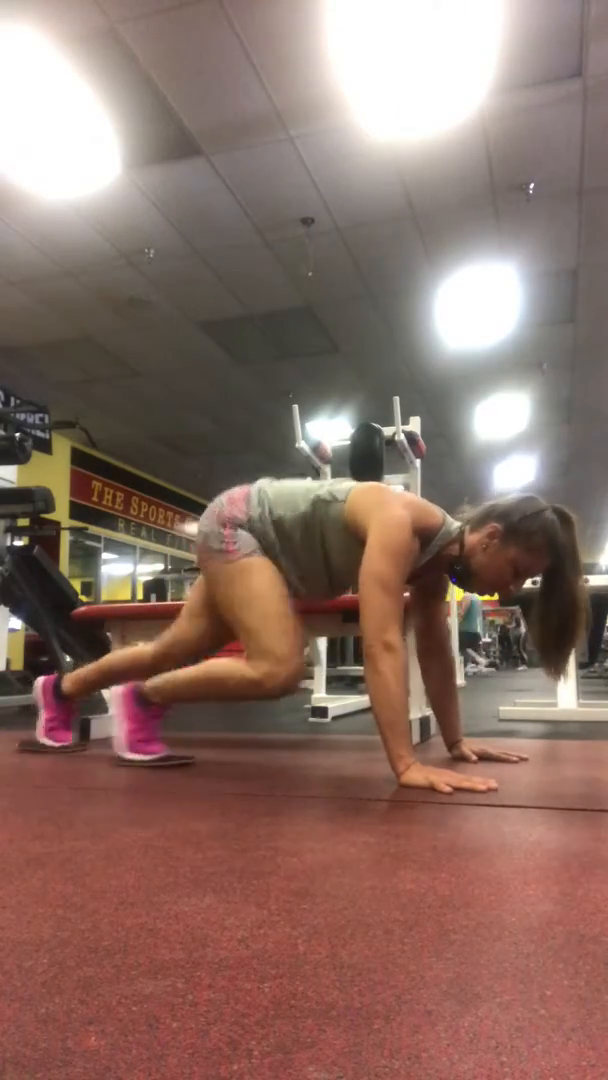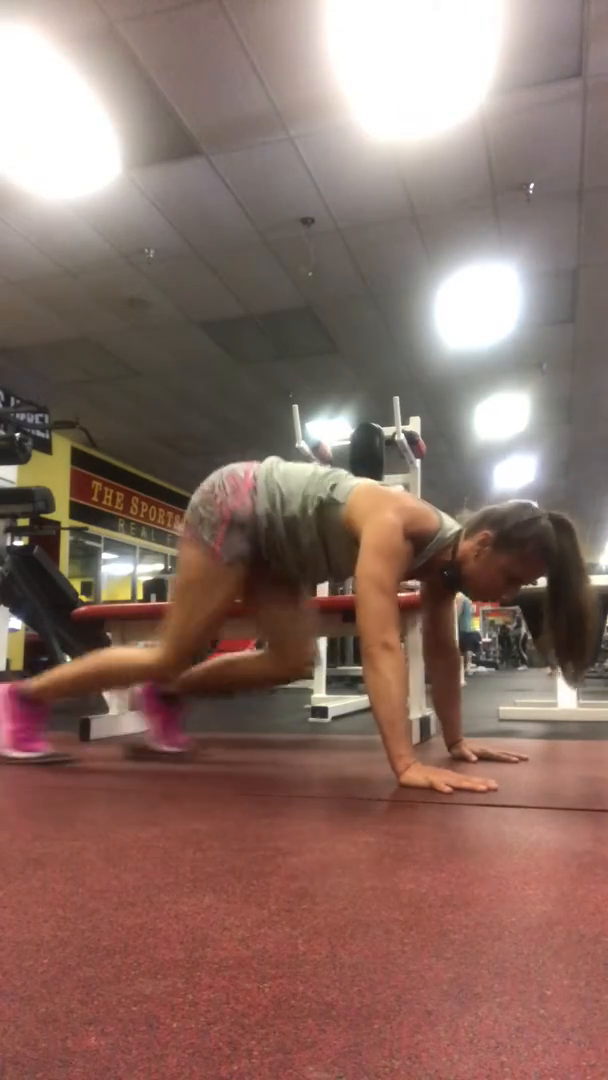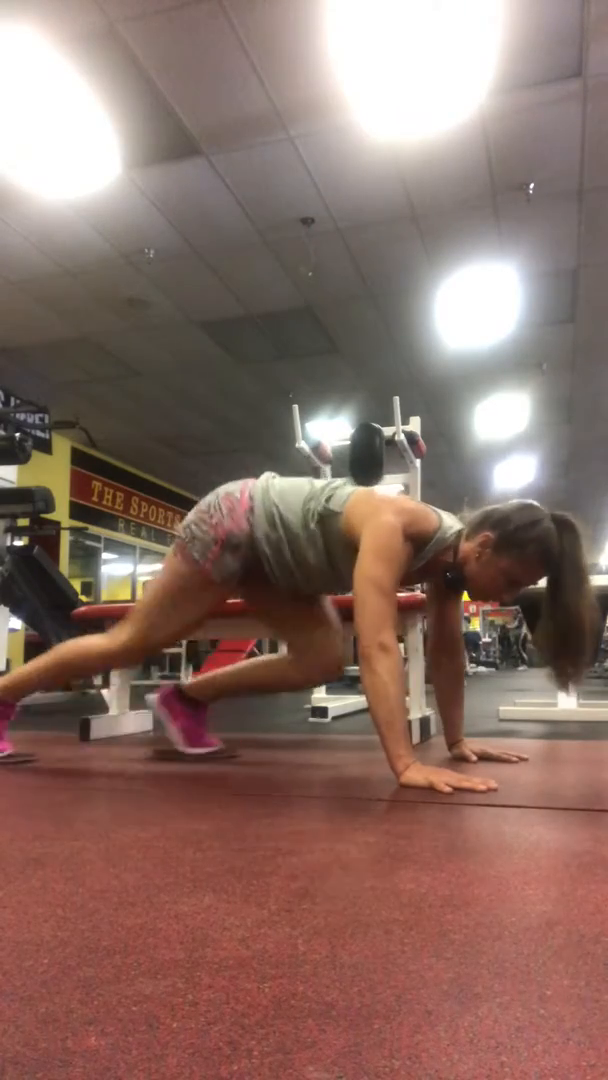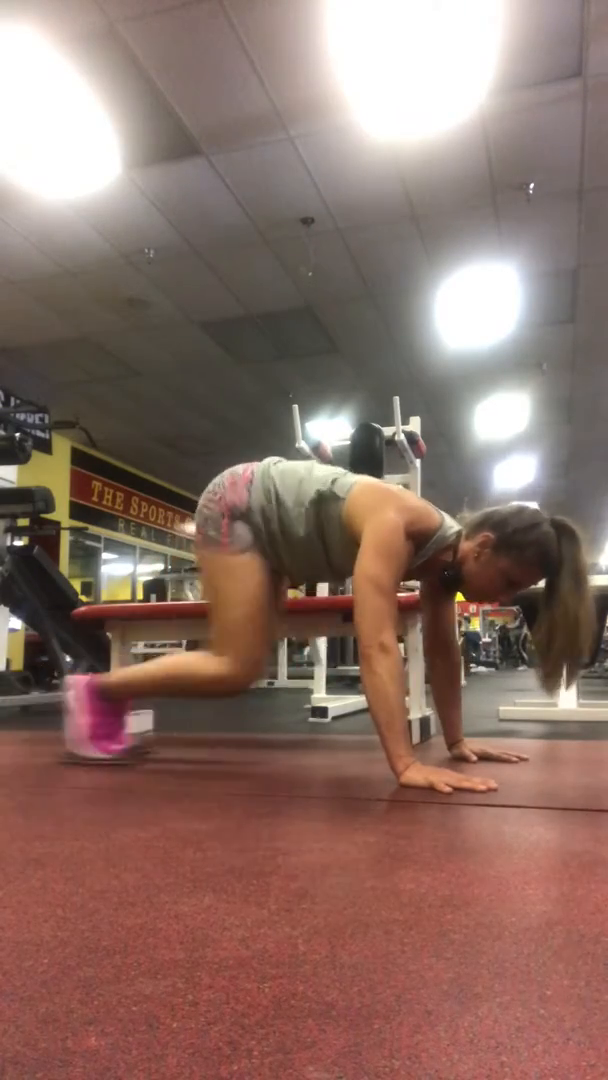
dt=0.2s
person 1, frame 1
left shoulder: (438, 555)
right shoulder: (401, 525)
left elbow: (435, 651)
right elbow: (383, 646)
left wrist: (456, 742)
right wrist: (407, 764)
left hip: (268, 544)
right hip: (237, 523)
left knee: (171, 651)
right knee: (276, 670)
left ankle: (60, 691)
right ankle: (144, 700)
person 1, frame 2
left shoulder: (444, 552)
right shoulder: (395, 527)
left elbow: (441, 648)
right elbow: (382, 645)
left wrist: (455, 741)
right wrist: (407, 765)
left hip: (268, 533)
right hip: (233, 507)
left knee: (292, 661)
right knee: (173, 655)
left ankle: (166, 696)
person 1, frame 3
left shoulder: (447, 553)
right shoulder: (394, 529)
left elbow: (446, 651)
right elbow: (378, 647)
left wrist: (457, 742)
right wrist: (405, 764)
left hip: (269, 548)
right hip: (233, 524)
left knee: (323, 660)
right knee: (129, 644)
left ankle: (186, 700)
person 1, frame 4
left shoulder: (455, 550)
right shoulder: (396, 526)
left elbow: (442, 648)
right elbow: (377, 646)
left wrist: (456, 741)
right wrist: (406, 764)
left hip: (273, 527)
right hip: (239, 504)
left knee: (232, 661)
right knee: (236, 668)
left ankle: (108, 696)
right ankle: (98, 689)
